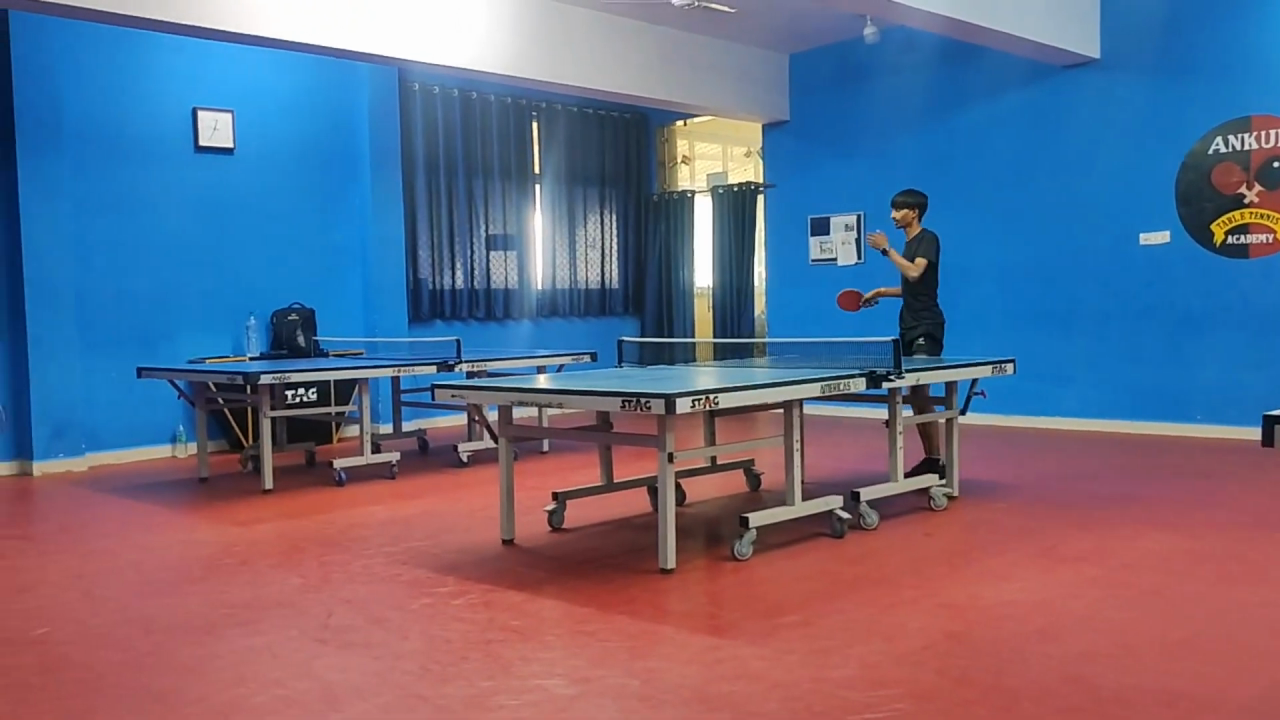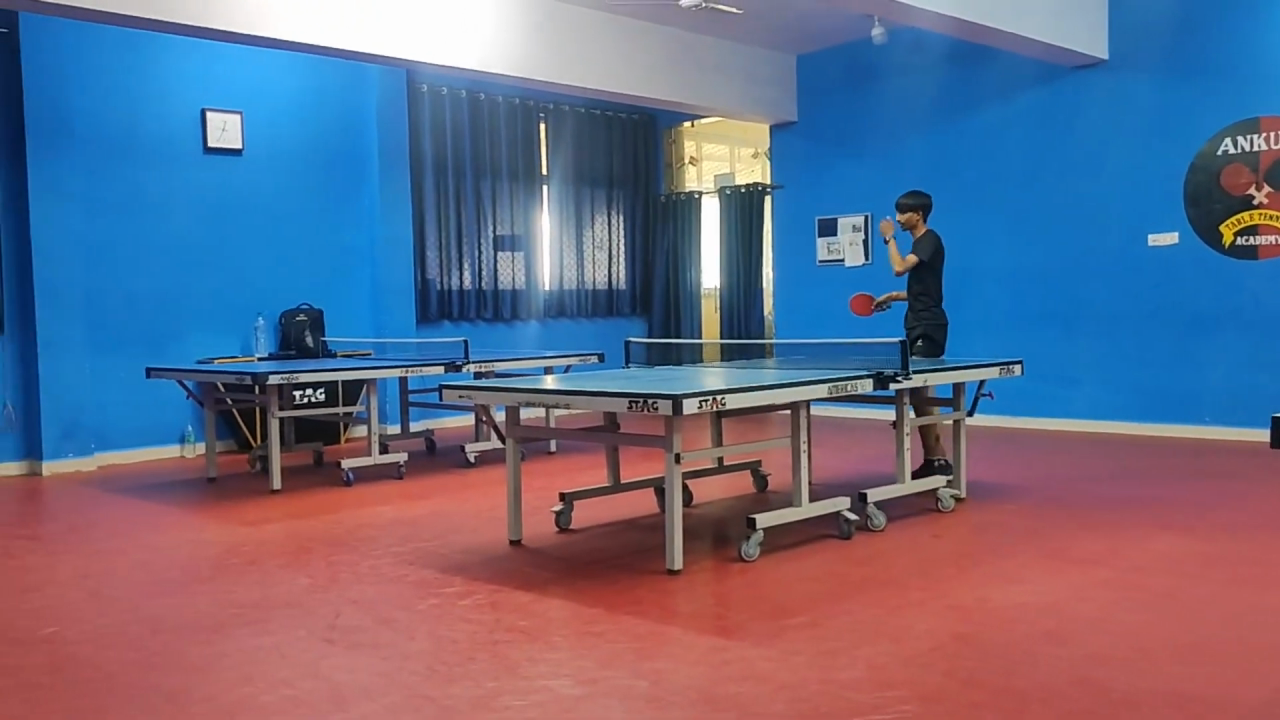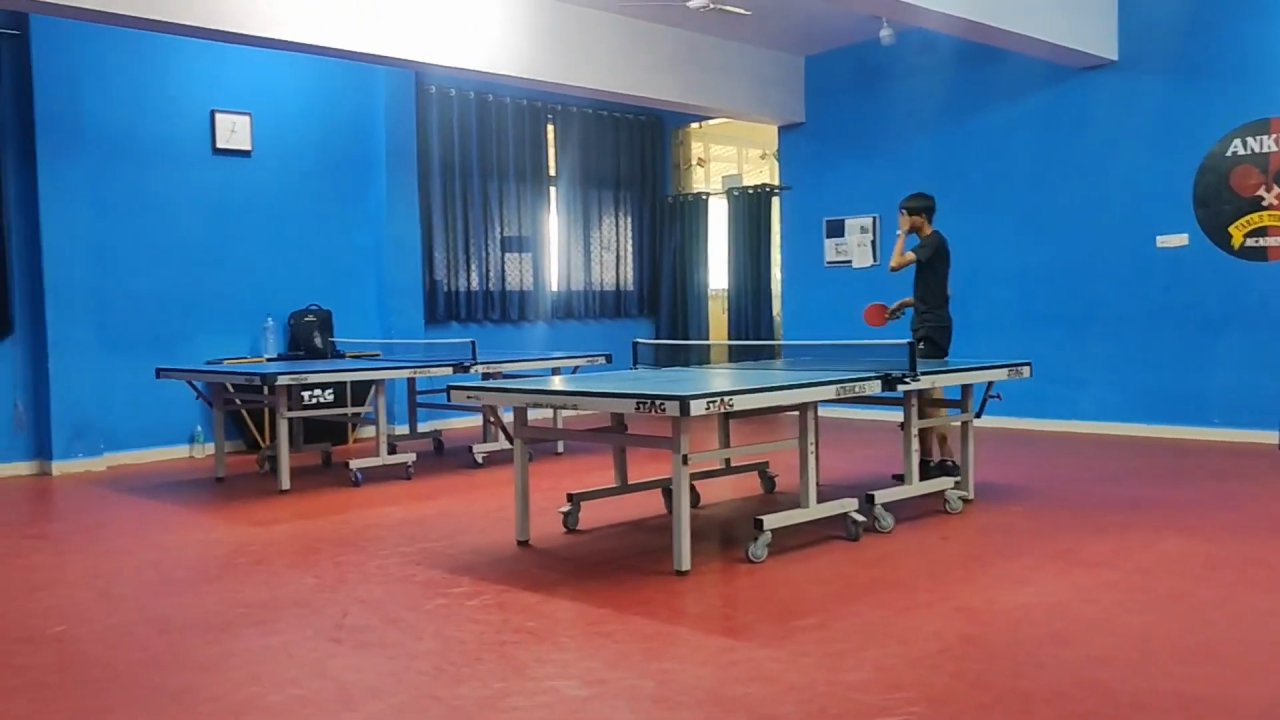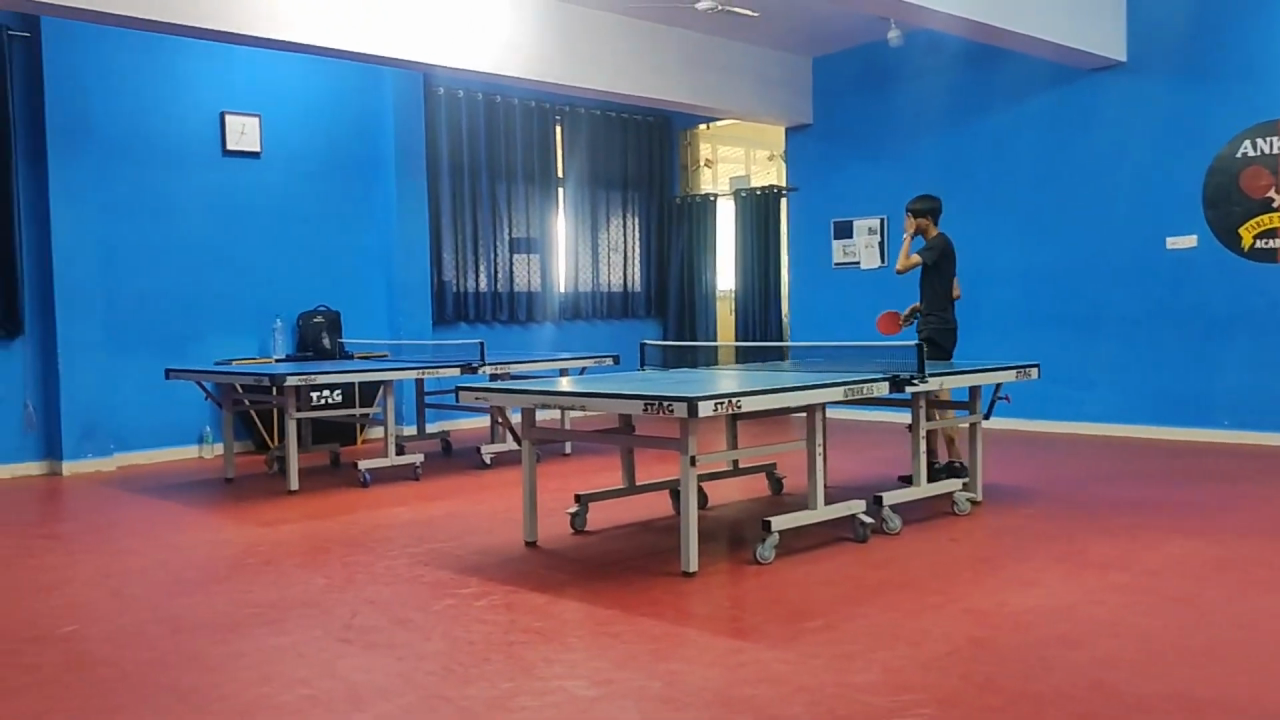
dt=0.1s
person 1, frame 1
left shoulder: (928, 238)
right shoulder: (908, 244)
left elbow: (914, 273)
left wrist: (887, 249)
right wrist: (881, 292)
left hip: (927, 327)
right hip: (909, 327)
left knee: (918, 391)
right knee: (914, 396)
left ankle: (940, 460)
right ankle: (931, 458)
person 1, frame 2
left shoulder: (930, 240)
right shoulder: (921, 242)
left elbow: (899, 268)
left wrist: (890, 239)
right wrist: (894, 296)
left hip: (928, 327)
right hip: (921, 326)
left knee: (918, 393)
right knee: (921, 395)
left ankle: (935, 460)
right ankle: (938, 460)
person 1, frame 3
left shoulder: (933, 241)
right shoulder: (929, 243)
left elbow: (895, 265)
left wrist: (901, 234)
right wrist: (906, 303)
left hip: (932, 328)
right hip: (928, 327)
left knee: (919, 394)
right knee: (929, 396)
left ankle: (929, 462)
right ankle: (946, 461)
person 1, frame 4
left shoulder: (939, 244)
right shoulder: (938, 244)
left elbow: (901, 267)
left wrist: (909, 236)
right wrist: (917, 308)
left hip: (937, 330)
right hip: (937, 327)
left knee: (927, 404)
right knee: (939, 397)
left ankle: (934, 465)
right ankle: (954, 461)
